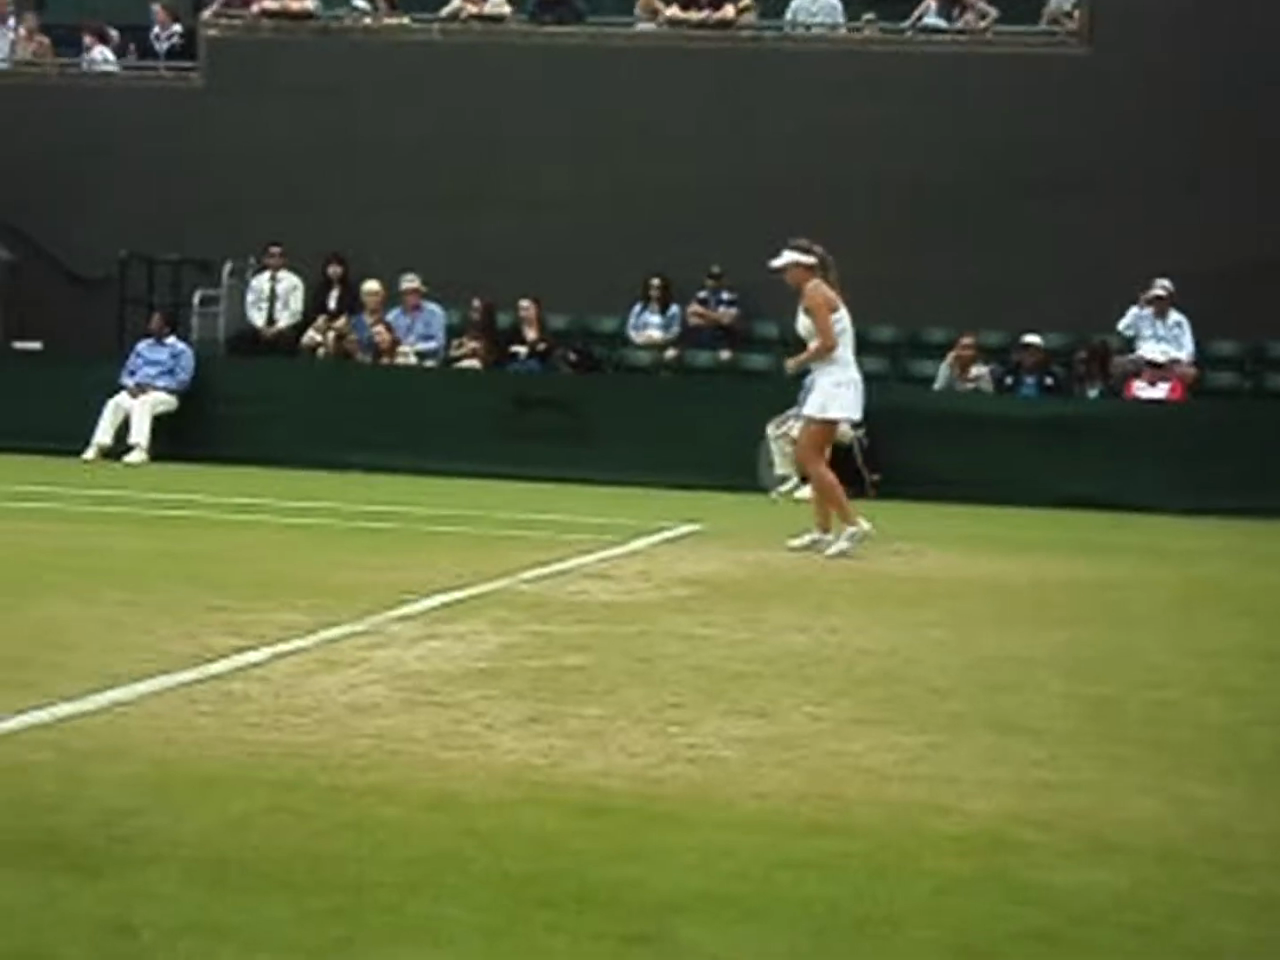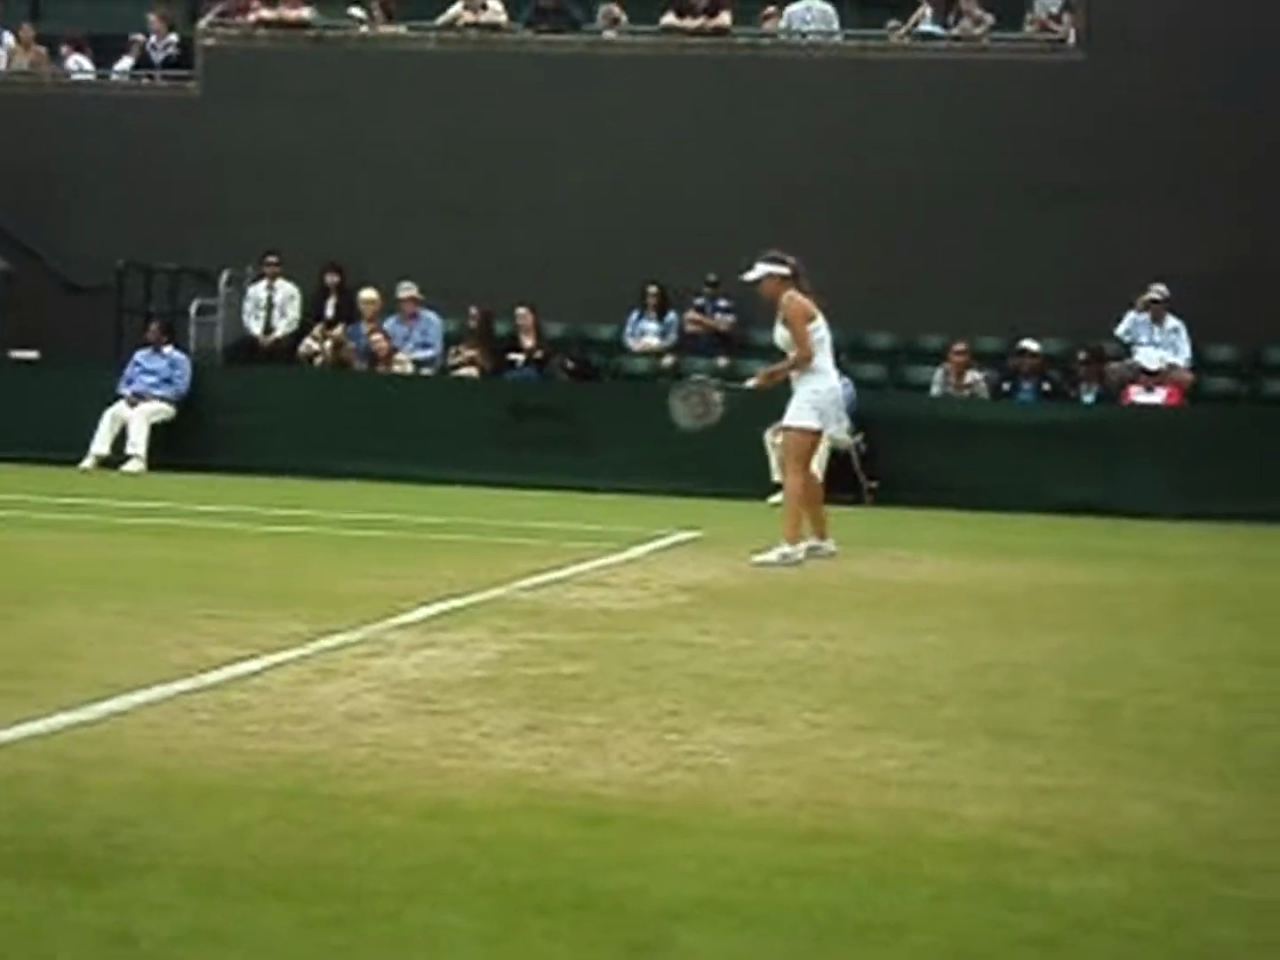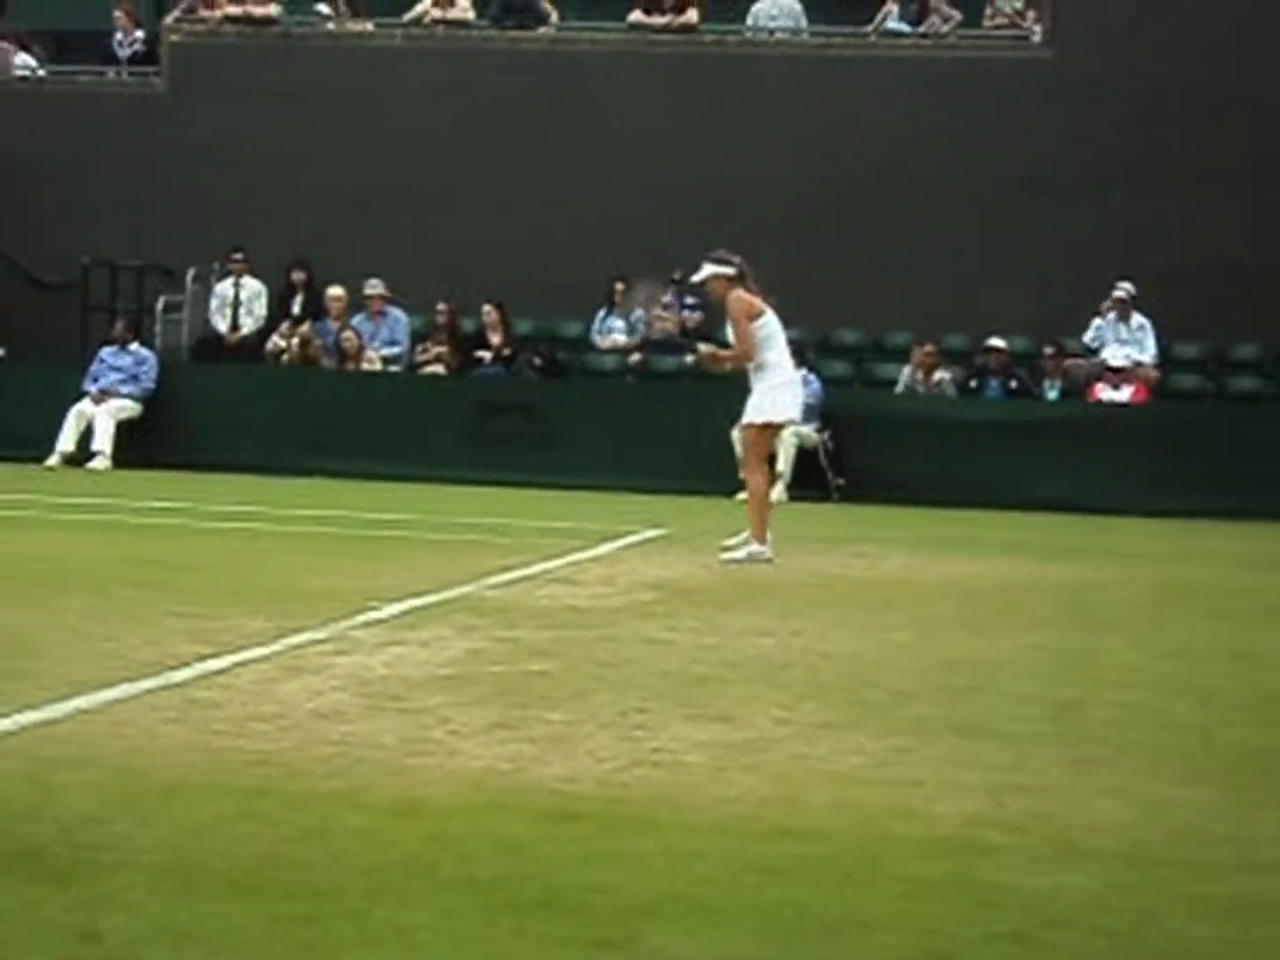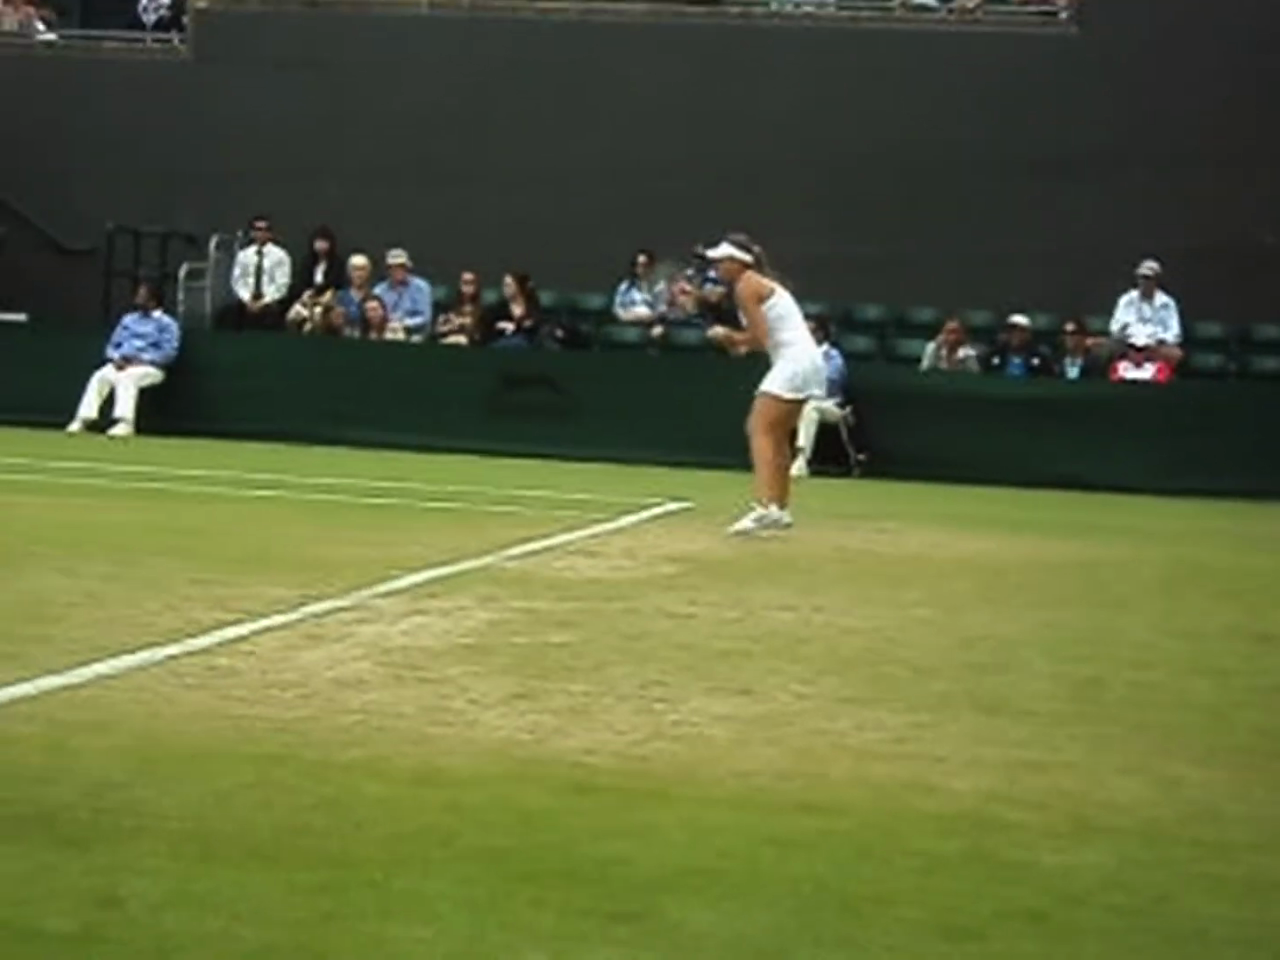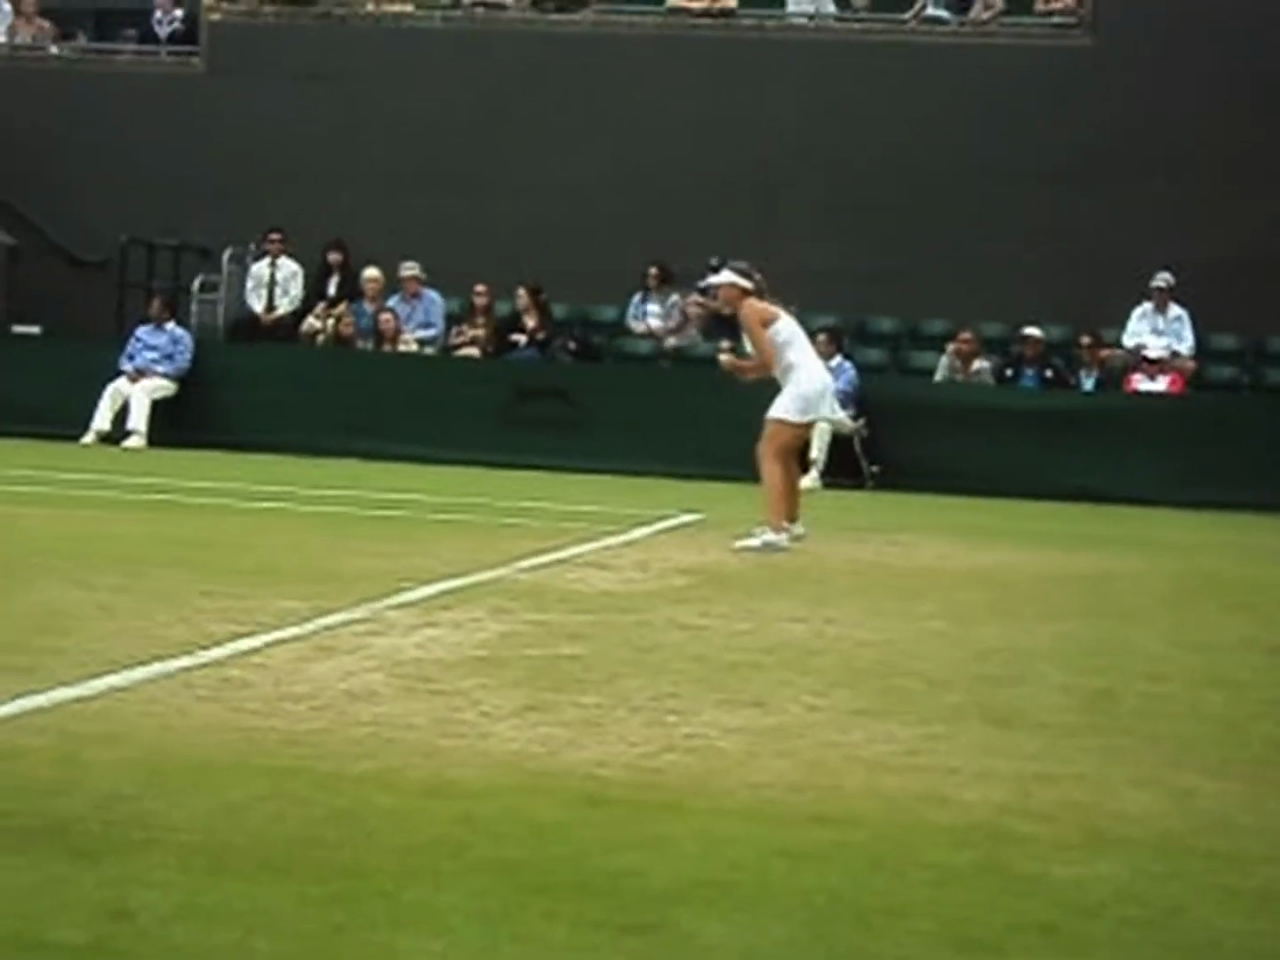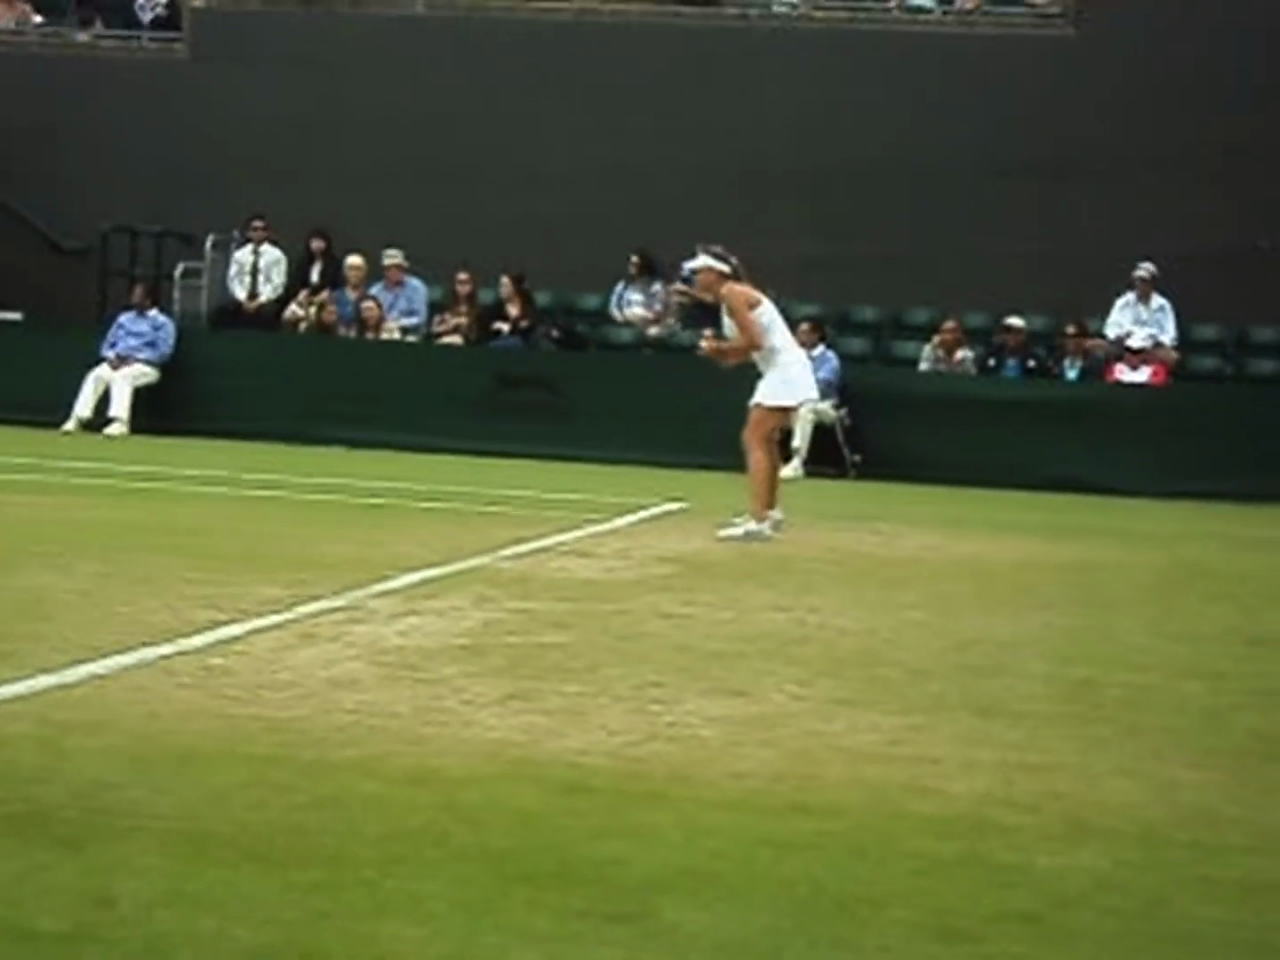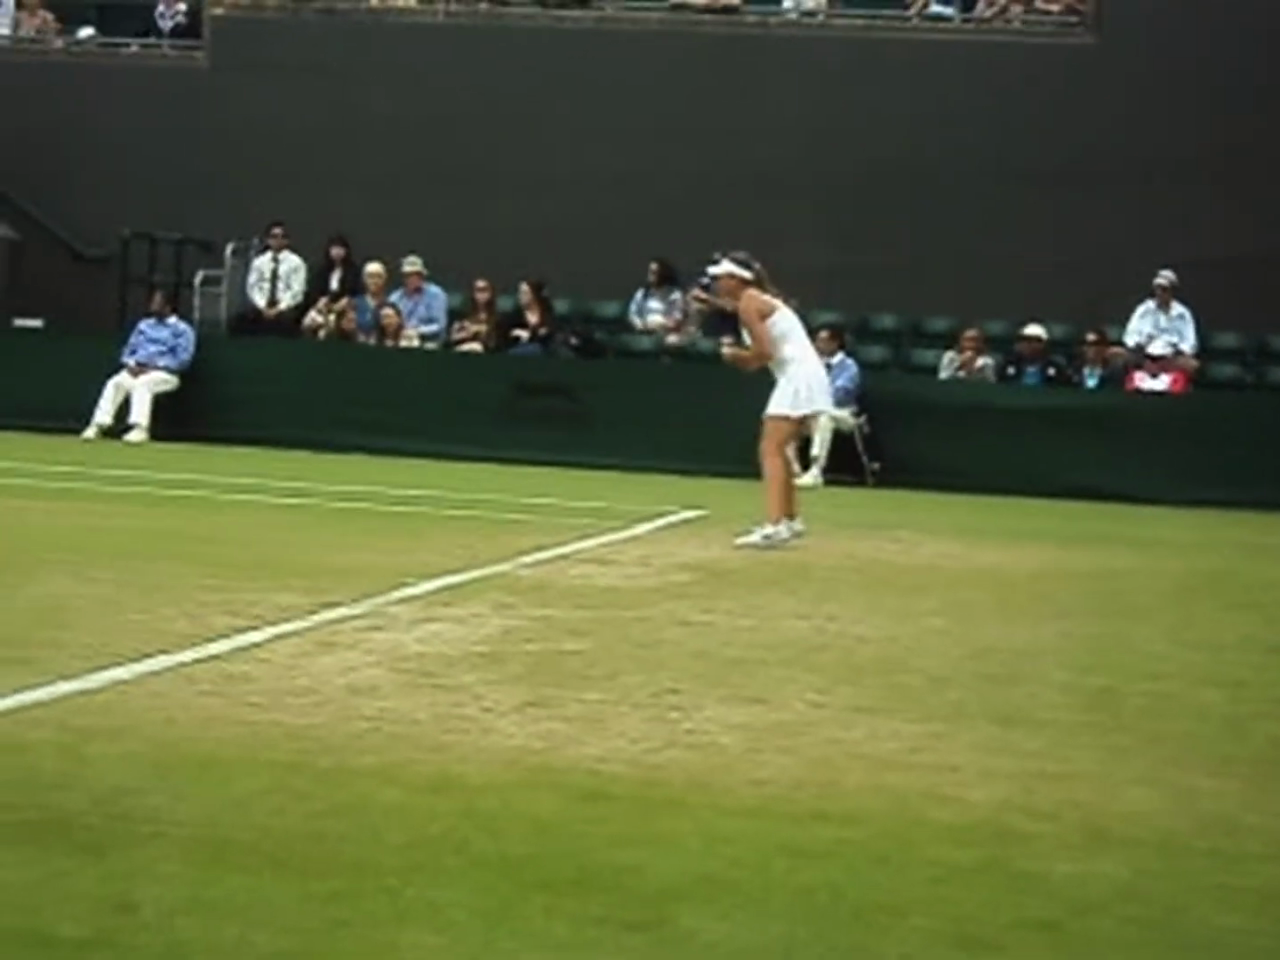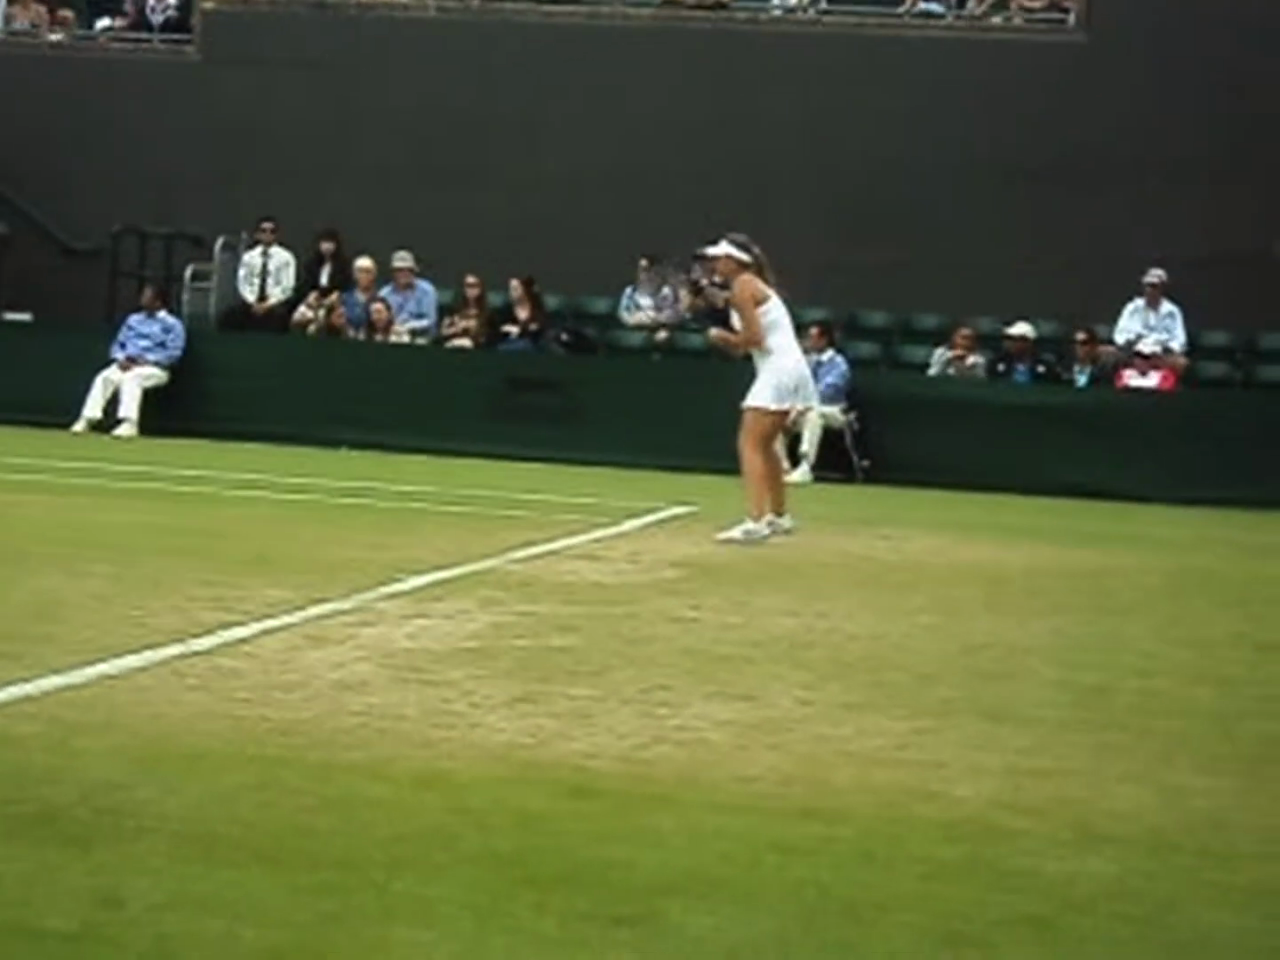
dt=0.3s
person 1, frame 1
left shoulder: (813, 293)
right shoulder: (820, 293)
left elbow: (829, 343)
right elbow: (833, 343)
left wrist: (798, 362)
left hip: (835, 383)
right hip: (834, 383)
left knee: (807, 457)
right knee: (812, 457)
left ankle: (854, 523)
right ankle: (825, 531)
person 1, frame 2
left shoulder: (790, 303)
right shoulder: (794, 303)
left elbow: (806, 354)
left wrist: (773, 371)
right wrist: (775, 374)
left hip: (814, 392)
right hip: (816, 391)
left knee: (791, 467)
right knee: (801, 467)
left ankle: (791, 546)
right ankle: (821, 539)
person 1, frame 3
left shoulder: (736, 301)
right shoulder: (746, 300)
left elbow: (747, 353)
left wrist: (716, 355)
right wrist: (722, 358)
left hip: (774, 388)
right hip: (774, 386)
left knee: (752, 465)
right knee: (755, 463)
left ankle: (759, 546)
right ankle: (759, 533)
person 1, frame 4
left shoulder: (745, 286)
right shoulder: (760, 284)
left elbow: (760, 337)
left wrist: (729, 337)
right wrist: (740, 343)
left hip: (795, 362)
right hip: (803, 362)
left knee: (759, 429)
right knee: (777, 435)
left ankle: (764, 506)
right ankle: (779, 510)
person 1, frame 5
left shoulder: (750, 312)
right shoulder: (758, 310)
left elbow: (769, 360)
left wrist: (740, 365)
right wrist: (745, 370)
left hip: (804, 386)
right hip: (812, 385)
left knee: (768, 454)
right knee: (786, 453)
left ankle: (776, 532)
right ankle: (789, 523)
person 1, frame 6
left shoulder: (732, 294)
right shoulder: (731, 295)
left elbow: (754, 341)
left wrist: (720, 348)
right wrist: (723, 353)
left hip: (784, 370)
right hip: (784, 370)
left knee: (753, 440)
right knee: (764, 439)
left ankle: (758, 522)
right ankle: (769, 511)
person 1, frame 7
left shoulder: (747, 303)
right shoulder: (761, 300)
left elbow: (766, 351)
left wrist: (738, 355)
right wrist: (745, 358)
left hip: (798, 379)
right hip: (805, 377)
left knee: (769, 451)
right knee: (776, 449)
left ankle: (774, 527)
right ankle: (790, 520)
person 1, frame 8
left shoulder: (742, 286)
right shoulder: (755, 285)
left elbow: (754, 337)
left wrist: (725, 338)
right wrist: (731, 341)
left hip: (778, 373)
right hip: (789, 371)
left knee: (748, 444)
right knee: (764, 444)
left ankle: (755, 522)
right ankle: (779, 516)
